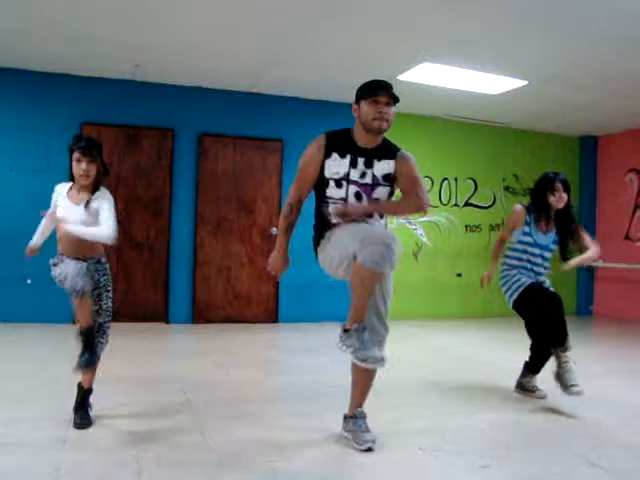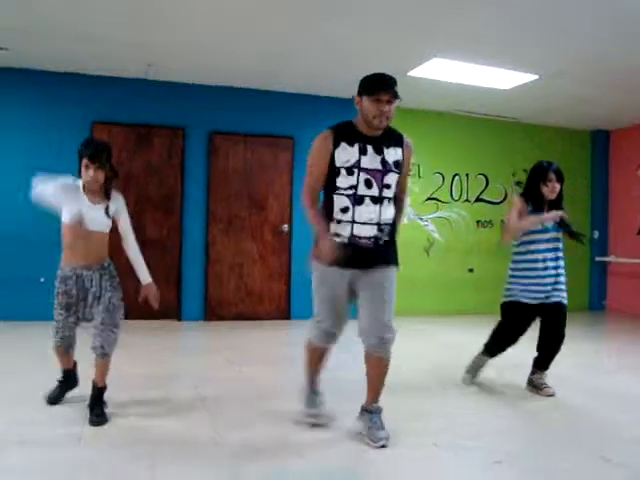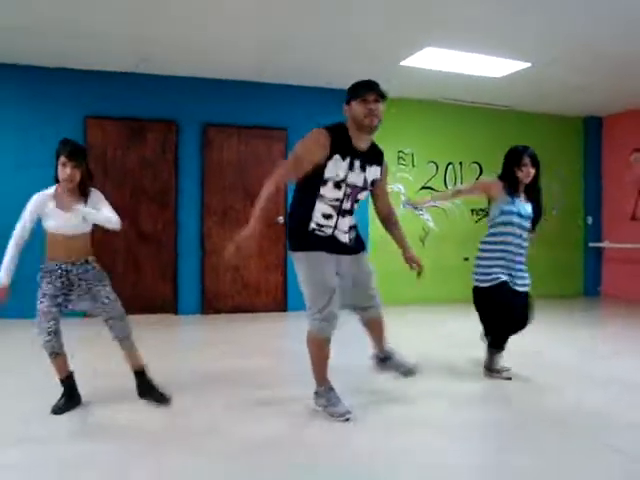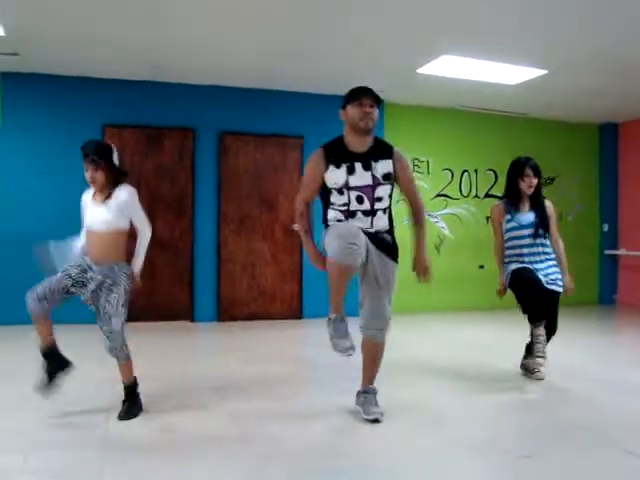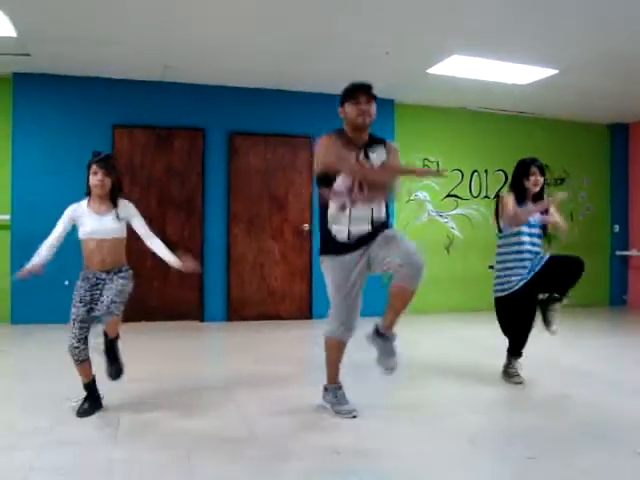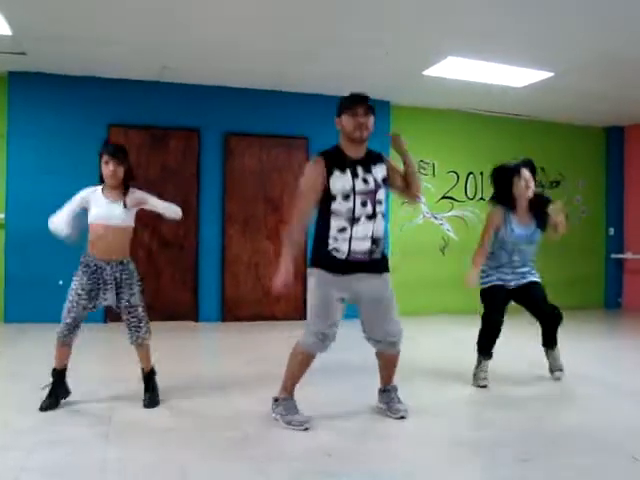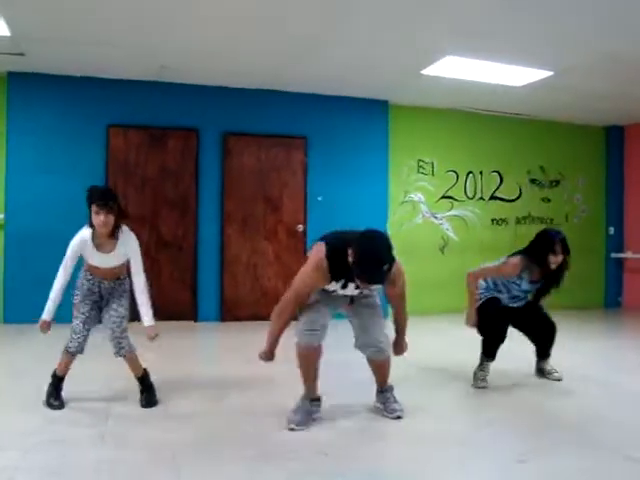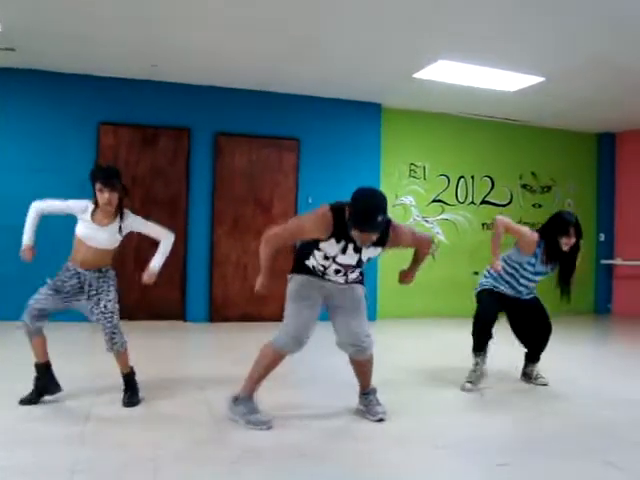
dt=0.5s
person 1, frame 1
left shoulder: (399, 159)
right shoulder: (325, 145)
left elbow: (420, 202)
right elbow: (295, 198)
left wrist: (366, 208)
right wrist: (280, 247)
left hip: (375, 259)
right hip: (334, 244)
left knee: (375, 337)
right knee: (381, 241)
left ankle: (354, 417)
right ankle: (352, 329)
person 1, frame 2
left shoulder: (402, 145)
right shoulder: (330, 140)
right elbow: (310, 193)
right wrist: (324, 234)
left hip: (378, 258)
right hip: (335, 254)
left knee: (380, 336)
right knee: (325, 328)
left ankle: (370, 412)
right ankle: (311, 390)
person 1, frame 3
left shoulder: (378, 160)
right shoulder: (323, 140)
left elbow: (384, 209)
right elbow: (278, 179)
left wrist: (405, 249)
right wrist: (254, 225)
left hip: (348, 243)
right hip: (310, 243)
left knee: (368, 305)
right knee: (324, 317)
left ankle: (383, 354)
right ankle: (323, 390)
person 1, frame 4
left shoulder: (392, 156)
right shoulder: (323, 157)
left elbow: (415, 203)
right elbow: (303, 204)
left wrist: (420, 251)
right wrist: (309, 245)
left hip: (382, 244)
right hip: (343, 234)
left knee: (377, 322)
right knee: (345, 244)
left ankle: (367, 392)
right ankle: (336, 315)
person 1, frame 5
left shoulder: (386, 149)
right shoulder: (329, 143)
left elbow: (387, 185)
right elbow: (360, 169)
left wrist: (353, 195)
right wrist: (420, 172)
left hip: (379, 237)
right hip: (339, 248)
left knee: (411, 262)
right knee: (343, 321)
left ankle: (384, 332)
right ankle: (332, 388)
person 1, frame 6
left shoulder: (382, 164)
right shoulder: (321, 166)
left elbow: (412, 193)
right elbow: (299, 215)
left wrist: (406, 158)
right wrist: (286, 260)
left hip: (374, 270)
right hip: (329, 271)
left knee: (389, 335)
right knee: (318, 336)
left ankle: (388, 393)
right ankle: (283, 399)
person 1, frame 7
left shoulder: (392, 270)
right shoulder: (322, 262)
left elbow: (399, 306)
right elbow: (286, 306)
left wrist: (400, 339)
right wrist: (270, 347)
left hip: (361, 296)
right hip: (321, 291)
left knee: (377, 342)
right knee: (311, 330)
left ankle: (384, 393)
right ankle: (310, 399)
person 1, frame 8
left shoulder: (392, 234)
right shoulder: (325, 220)
left elbow: (426, 241)
right elbow: (271, 237)
left wrist: (411, 271)
right wrist: (265, 277)
left hip: (347, 285)
right hip: (308, 278)
left knee: (358, 341)
right knee: (292, 337)
left ankle: (367, 396)
right ankle: (242, 400)
person 2, frame 1
left shoulder: (103, 197)
right shoulder: (60, 191)
left elbow: (108, 235)
right elbow: (50, 218)
left wrist: (66, 226)
right wrist: (36, 242)
left hip: (97, 267)
right hip: (65, 265)
left knee: (101, 332)
right knee: (80, 277)
left ankle: (82, 402)
right ankle: (86, 340)
person 2, frame 2
left shoulder: (116, 201)
right shoulder: (69, 187)
left elbow: (130, 243)
right elbow: (38, 187)
left wrist: (147, 281)
right wrist: (69, 212)
left hip: (103, 273)
right hip: (70, 275)
left knee: (105, 338)
right knee: (62, 337)
left ankle: (97, 398)
right ankle: (68, 377)
person 2, frame 3
left shoulder: (92, 196)
right shoulder: (41, 199)
left elbow: (114, 222)
left wrist: (78, 210)
left hip: (86, 269)
right hip: (54, 272)
left knee: (118, 321)
right knee: (48, 334)
left ankle: (143, 383)
right ankle: (70, 392)
person 2, frame 4
left shoulder: (125, 194)
right shoulder: (87, 198)
left elbow: (145, 231)
left wrist: (136, 265)
left hip: (116, 273)
right hip: (88, 267)
left knee: (113, 334)
right knee: (37, 299)
left ankle: (132, 396)
right ankle: (54, 360)
person 2, frame 5
left shoulder: (123, 206)
right shoulder: (76, 210)
left elbow: (148, 237)
right elbow: (54, 238)
left wrist: (174, 260)
right wrist: (35, 263)
left hip: (119, 275)
right hip: (88, 279)
left knee: (109, 305)
right knee: (76, 343)
left ankle: (112, 347)
right ankle: (92, 395)
person 2, frame 6
left shoulder: (136, 196)
right shoulder: (90, 194)
left elbow: (176, 213)
right elbow: (56, 220)
left wrist: (147, 202)
right wrist: (64, 227)
left hip: (124, 270)
right hip: (91, 267)
left knee: (138, 326)
right knee: (68, 323)
left ankle: (150, 383)
right ankle: (58, 384)
person 2, frame 7
left shoulder: (128, 238)
right shoulder: (82, 238)
left elbow: (139, 280)
right elbow: (62, 277)
left wrist: (148, 321)
right wrist: (47, 315)
left hip: (118, 287)
right hip: (89, 283)
left knee: (118, 335)
right knee: (78, 334)
left ankle: (146, 385)
right ankle: (55, 386)
person 2, frame 8
left shoulder: (128, 220)
right shoulder: (82, 208)
left elbow: (167, 236)
right elbow: (37, 206)
left wrist: (155, 265)
right wrist: (28, 241)
left hip: (102, 278)
right hip: (72, 274)
left knee: (113, 332)
right knee: (31, 316)
left ankle: (130, 384)
right ankle: (45, 380)
person 3, frame 1
left shoulder: (566, 222)
right shoulder: (521, 213)
left elbow: (594, 250)
right elbow: (502, 239)
left wrist: (576, 261)
right wrist: (491, 268)
left hip: (538, 284)
right hip: (515, 280)
left knee: (546, 333)
right knee: (552, 303)
left ankle: (527, 380)
right ankle: (562, 361)
person 3, frame 2
left shoulder: (555, 210)
right shoulder: (521, 203)
right elbow: (511, 227)
right wrist: (544, 218)
left hip: (552, 285)
right hip: (522, 283)
left knee: (554, 335)
right knee: (509, 330)
left ankle: (537, 377)
right ankle: (483, 358)
person 3, frame 3
left shoulder: (532, 197)
right shoulder: (498, 188)
right elbow: (459, 192)
right wrist: (427, 199)
left hip: (516, 268)
right hip: (493, 268)
left knee: (519, 318)
right knee: (500, 311)
left ankle: (493, 335)
right ankle: (494, 358)
person 3, frame 4
left shoulder: (545, 205)
right shoulder: (501, 209)
left elbow: (556, 241)
right elbow: (499, 247)
left wrist: (565, 274)
right wrist: (502, 277)
left hip: (548, 271)
right hip: (519, 268)
left knee: (550, 325)
right knee: (533, 287)
left ankle: (529, 360)
right ankle: (537, 331)
person 3, frame 5
left shoulder: (545, 204)
right shoulder: (508, 198)
left elbow: (561, 226)
right elbow: (514, 217)
left wrist: (547, 217)
right wrist: (543, 204)
left hip: (537, 266)
right hip: (511, 274)
left knee: (574, 266)
right knee: (520, 325)
left ankle: (549, 303)
right ankle: (511, 364)
person 3, frame 6
left shoulder: (542, 210)
right shoulder: (500, 213)
left elbow: (558, 231)
right elbow: (483, 248)
right wrist: (474, 272)
left hip: (525, 276)
right hip: (496, 279)
left knee: (551, 315)
right knee: (492, 321)
left ankle: (552, 355)
right ankle: (481, 366)
person 3, frame 7
left shoulder: (551, 270)
right shoulder: (518, 264)
right elbow: (472, 276)
left wrist: (538, 312)
right wrist: (472, 310)
left hip: (518, 300)
right hip: (491, 296)
left knee: (547, 328)
right knee: (496, 328)
left ankle: (543, 364)
right ankle: (484, 367)
person 3, frame 8
left shoulder: (560, 253)
right shoulder: (532, 240)
right elbow: (499, 220)
right wrist: (495, 258)
left hip: (522, 293)
right hip: (494, 285)
left knee: (542, 327)
right knee: (484, 317)
left ankle: (530, 369)
right ankle: (479, 366)
